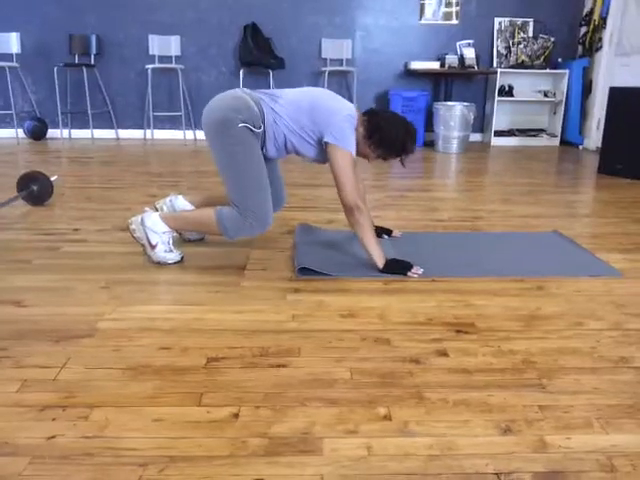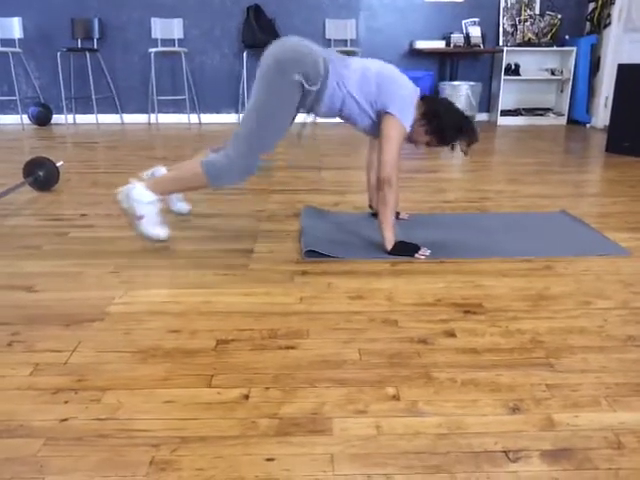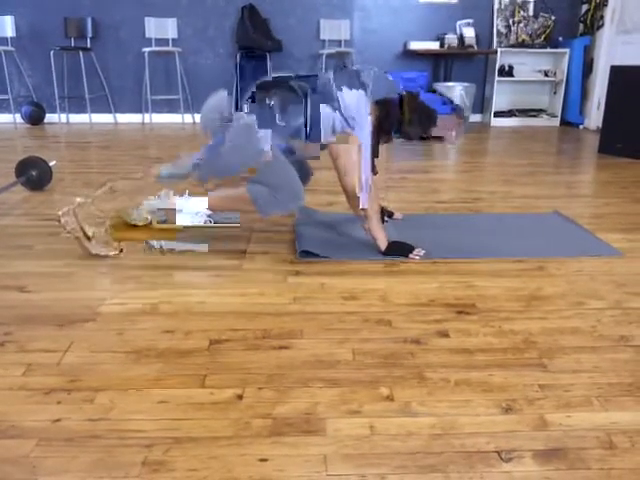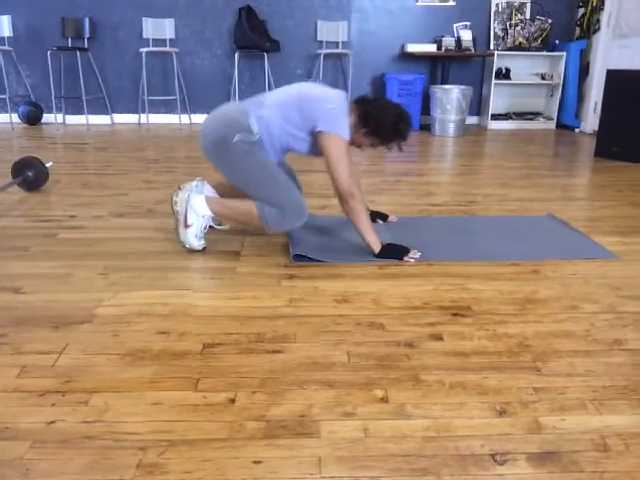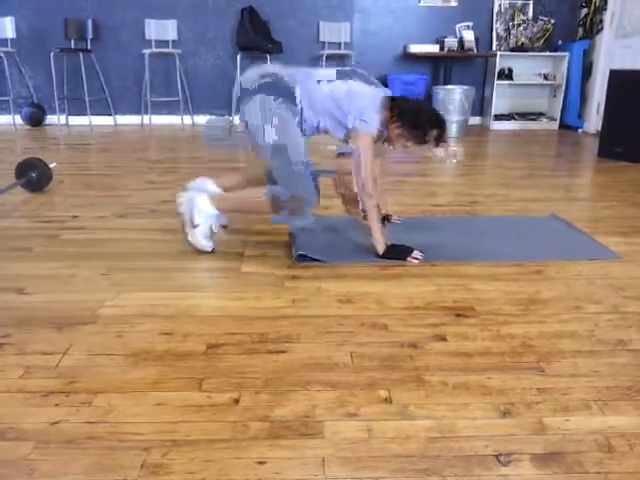
dt=1s
person 1, frame 1
left shoulder: (352, 121)
right shoulder: (342, 128)
left elbow: (353, 182)
right elbow: (353, 203)
left wrist: (369, 227)
right wrist: (382, 262)
left hip: (238, 117)
right hip: (233, 120)
left knee: (273, 203)
right knee: (255, 221)
left ankle: (182, 205)
right ankle: (158, 223)
person 1, frame 2
left shoulder: (392, 102)
right shoulder: (404, 108)
left elbow: (375, 159)
right elbow: (387, 177)
left wrist: (378, 206)
right wrist: (390, 242)
left hip: (296, 65)
right hip: (295, 68)
left knee: (247, 149)
right knee: (242, 163)
left ankle: (165, 175)
right ankle: (144, 192)
person 1, frame 3
left shoulder: (353, 104)
right shoulder: (351, 120)
left elbow: (358, 177)
right elbow: (353, 186)
left wrist: (373, 208)
right wrist: (384, 243)
left hip: (234, 110)
right hip: (232, 119)
right knee: (287, 195)
person 1, frame 4
left shoulder: (342, 107)
right shoulder: (334, 120)
left elbow: (346, 175)
right elbow: (347, 191)
left wrist: (365, 212)
right wrist: (378, 247)
left hip: (235, 129)
right hip: (229, 135)
left knee: (286, 191)
right knee: (292, 213)
left ankle: (203, 192)
right ankle: (202, 207)
person 1, frame 5
left shoulder: (387, 107)
right shoulder: (370, 117)
left elbow: (364, 169)
right elbow: (367, 185)
left wrist: (375, 212)
right wrist: (382, 247)
left hip: (278, 89)
right hip: (267, 97)
left knee: (290, 177)
right knee: (300, 197)
left ankle: (209, 189)
right ankle: (207, 204)
